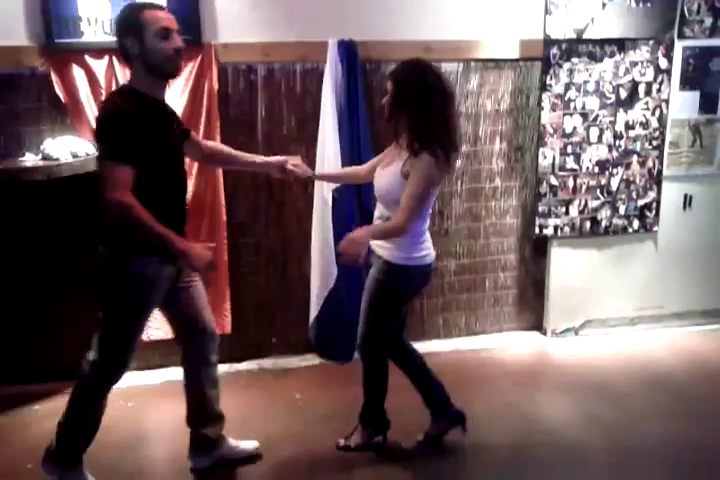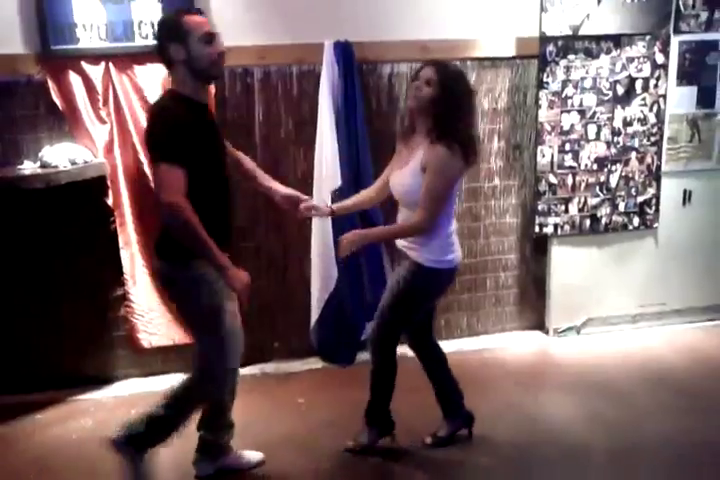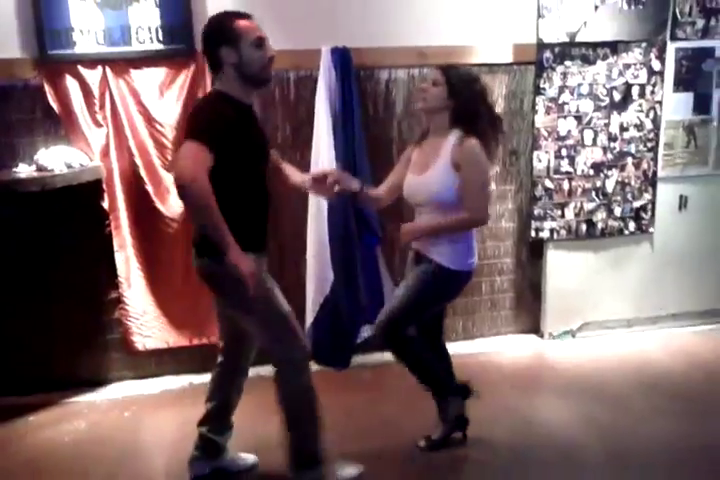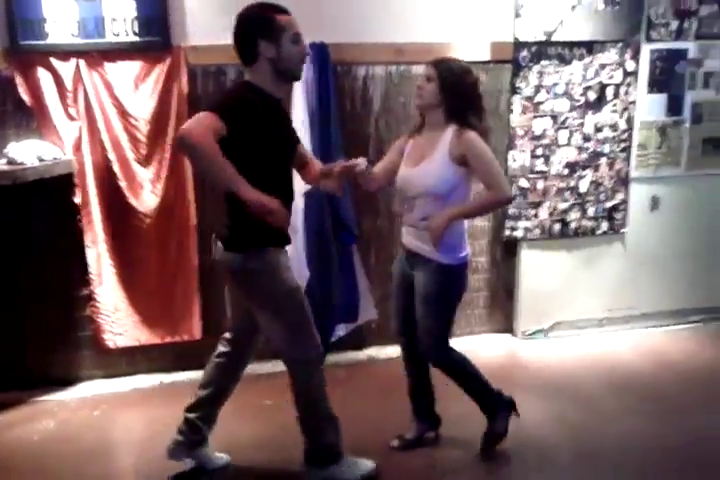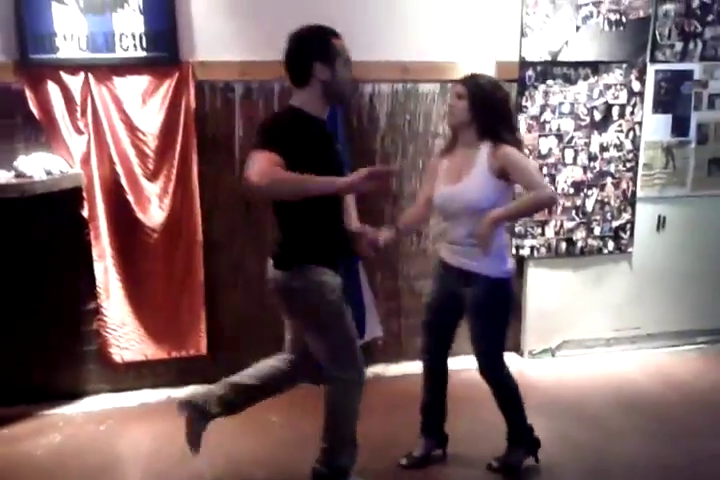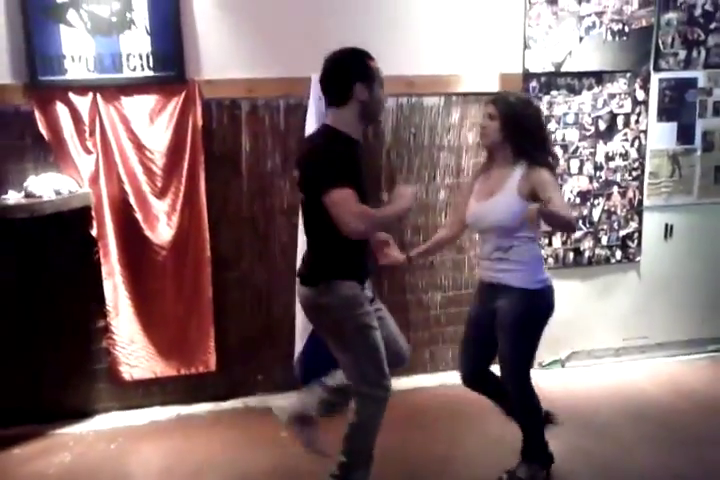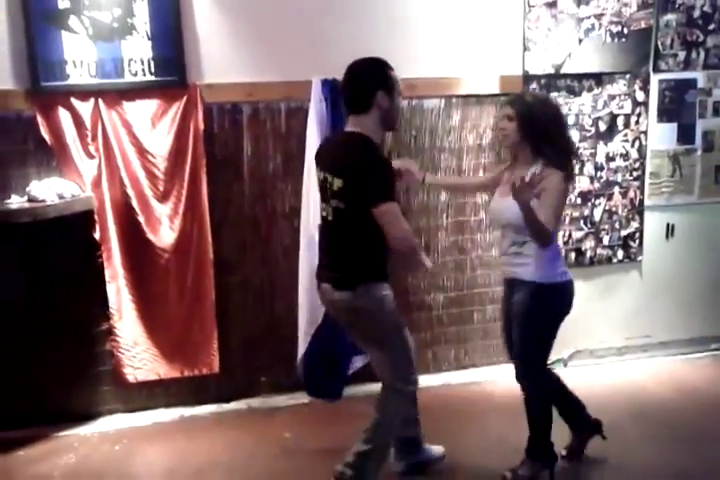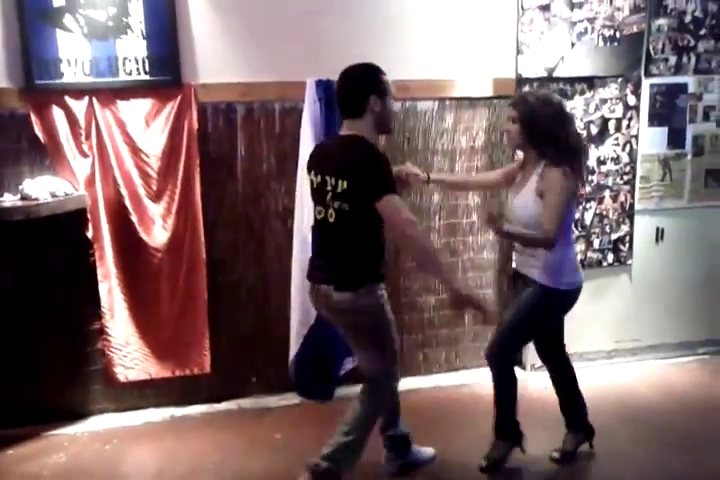
dt=0.2s
person 1, frame 1
left shoulder: (160, 109)
right shoulder: (120, 112)
left elbow: (199, 147)
right elbow: (118, 200)
left wrist: (264, 163)
right wrist: (184, 247)
left hip: (170, 257)
right hip: (136, 260)
left knee: (203, 340)
right knee: (110, 363)
person 1, frame 2
left shoulder: (199, 111)
right shoulder: (171, 117)
left elbow: (225, 154)
right elbow: (172, 203)
left wrist: (272, 187)
right wrist: (224, 266)
left hip: (207, 260)
right hip: (187, 264)
left knee: (225, 356)
right knee: (218, 364)
right ankle: (138, 440)
person 1, frame 3
left shoulder: (241, 112)
right shoulder: (214, 113)
left elbow: (266, 159)
right elbow: (188, 177)
left wrist: (301, 180)
right wrist: (230, 250)
left hip: (238, 255)
right hip: (228, 260)
left knee: (236, 352)
right knee: (293, 353)
person 1, frame 4
left shoulder: (271, 105)
right shoulder: (241, 103)
left elbow: (300, 160)
right elbow: (191, 135)
left wrist: (327, 174)
right wrist: (248, 192)
left hip: (253, 251)
right hip: (257, 252)
left knee: (238, 344)
right knee: (305, 355)
left ankle: (189, 437)
person 1, frame 5
left shoulder: (319, 128)
right shoulder: (285, 127)
left elbow: (337, 188)
right elbow: (260, 178)
left wrist: (353, 224)
right wrist: (345, 183)
left hip: (309, 269)
right hip: (306, 273)
left knee: (301, 362)
right knee: (347, 374)
left ankle: (208, 403)
person 1, frame 6
left shoulder: (341, 144)
right shoulder: (326, 150)
right elbow: (353, 222)
left wrist: (374, 237)
right wrist: (401, 204)
left hip: (347, 283)
right hip: (332, 288)
left knee: (393, 351)
right knee: (374, 387)
left ankle: (309, 405)
person 1, frame 7
left shoulder: (333, 147)
right shoulder: (368, 158)
right elbow: (399, 240)
left wrist: (392, 181)
right wrist: (420, 260)
left hip: (338, 281)
right hip: (360, 290)
left knee: (400, 369)
right knee: (400, 383)
person 1, frame 8
left shoulder: (322, 154)
right shoulder: (368, 159)
right elbow: (405, 228)
right wrist: (455, 286)
left hip: (322, 284)
right hip: (356, 290)
left knee: (380, 370)
right knee: (378, 381)
person 2, frame 1
left shoulder: (426, 158)
right shoulder: (404, 144)
left elbow: (401, 223)
right elbow: (365, 172)
left wrist: (366, 233)
right wrist: (313, 174)
left hip: (401, 265)
right hip: (394, 261)
left knee: (371, 343)
right knee: (391, 341)
left ankle: (372, 424)
right ankle: (443, 410)
person 2, frame 2
left shoulder: (443, 152)
right shoulder: (409, 143)
left elbow: (423, 222)
right elbow: (377, 192)
left wrist: (364, 236)
right wrist: (329, 209)
left hip: (430, 264)
right hip: (418, 260)
left knee: (381, 339)
right knee: (420, 339)
left ankle: (377, 423)
right ankle: (456, 415)
person 2, frame 3
left shoulder: (468, 147)
right shoulder: (416, 149)
left elbow: (477, 215)
right elbow: (384, 195)
left wrist: (422, 228)
right wrist: (355, 188)
left hip: (449, 264)
right hip: (424, 258)
left knee: (387, 329)
right knee: (427, 340)
left ankle: (451, 393)
right ankle: (452, 419)
person 2, frame 4
left shoulder: (464, 140)
right shoulder: (409, 142)
left elbow: (502, 193)
right elbow: (375, 182)
left wrist: (450, 215)
right wrist: (362, 171)
left hip: (443, 262)
right hip: (409, 255)
left knee: (434, 349)
right knee: (409, 342)
left ankle: (497, 408)
right ankle: (424, 421)
person 2, frame 5
left shoulder: (500, 155)
right shoulder: (441, 161)
left elbow: (547, 195)
right elbow: (419, 212)
left wrist: (497, 215)
right wrist: (391, 231)
left hip: (488, 278)
right hip: (449, 272)
left knee: (490, 365)
right knee: (432, 356)
left ankle: (522, 441)
right ankle: (432, 439)
person 2, frame 6
left shoulder: (533, 175)
right shoulder: (478, 179)
left elbow: (568, 223)
right elbow: (452, 229)
left wrist: (542, 212)
right wrist: (409, 256)
left hip: (525, 293)
right hip: (488, 289)
left knee: (514, 377)
right knee: (473, 372)
right ankle: (534, 416)
person 2, frame 7
left shoulder: (551, 174)
right shoulder: (509, 172)
left elbow: (546, 237)
right elbow: (469, 183)
left wrist: (524, 202)
right wrist: (422, 176)
left hip: (544, 287)
right hip: (516, 284)
left knee: (529, 372)
right knee: (531, 370)
right ankle: (582, 423)
person 2, frame 8
left shoulder: (558, 175)
right shoulder: (523, 170)
left elbow: (549, 238)
right elbow: (479, 181)
left wrist: (506, 231)
right wrist: (427, 177)
left hip: (552, 285)
right hip: (531, 279)
left knee: (498, 353)
right knee: (552, 355)
left ankle: (506, 435)
right ankle: (578, 428)
